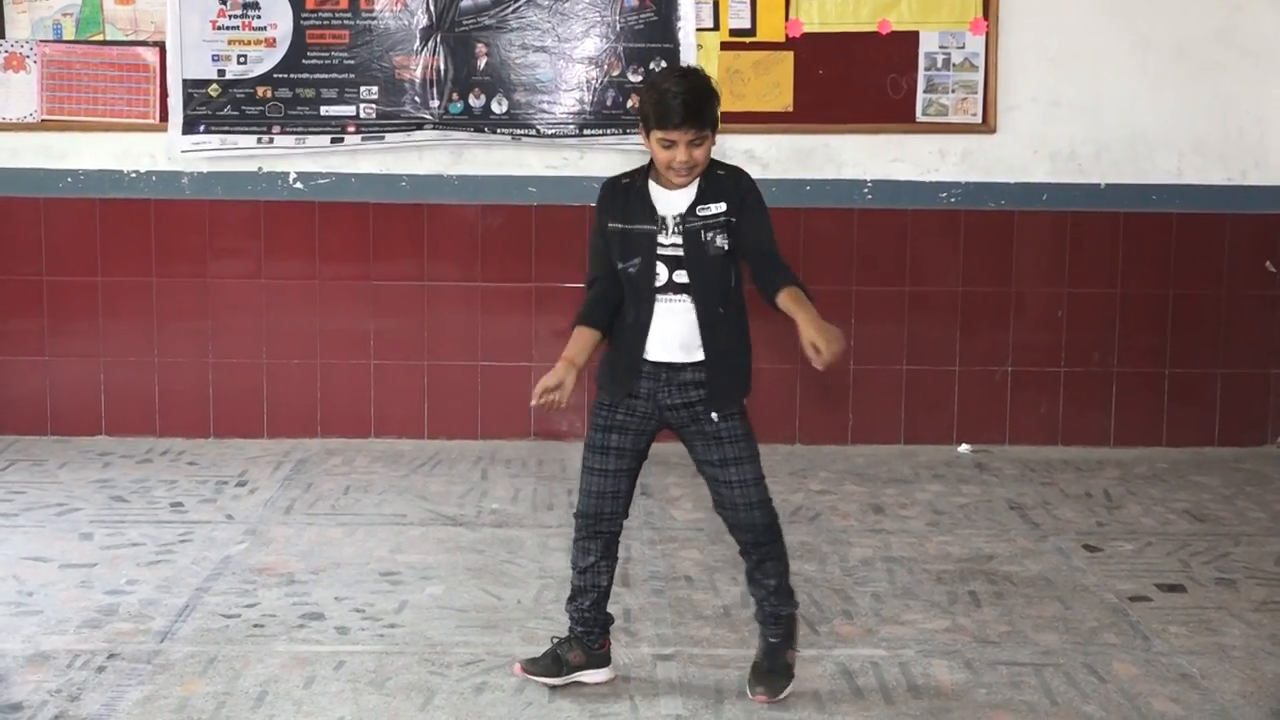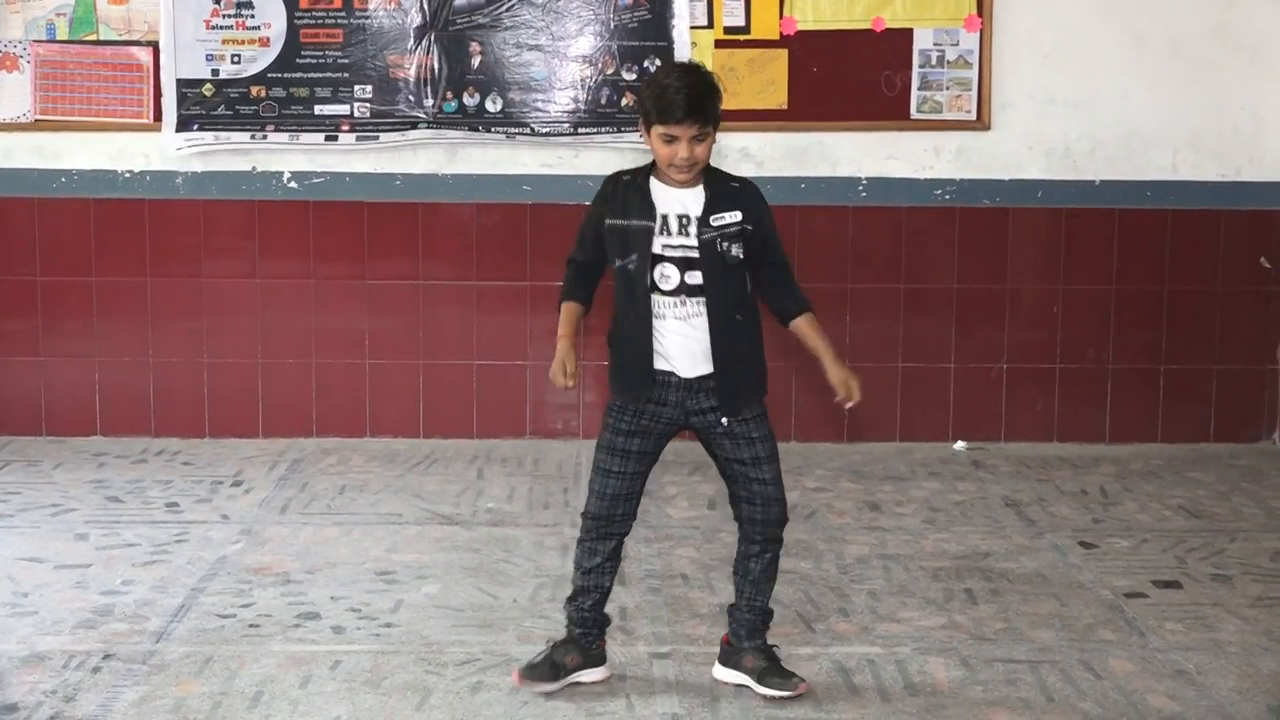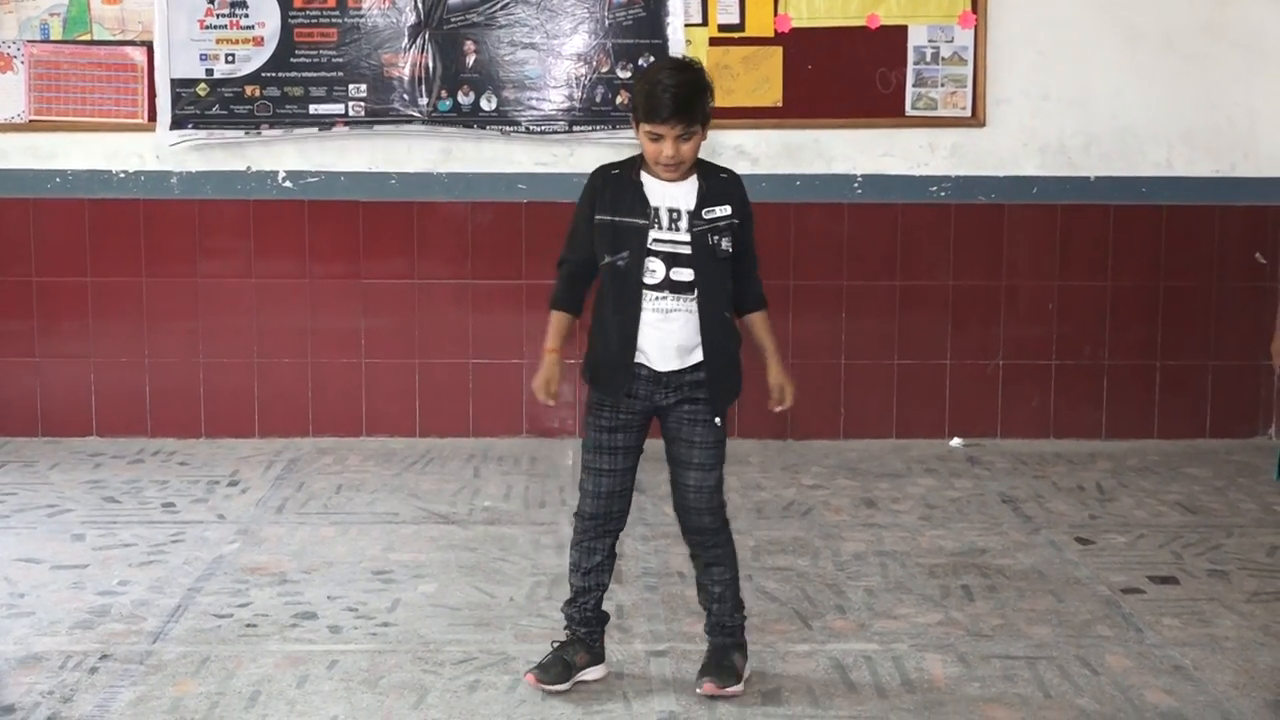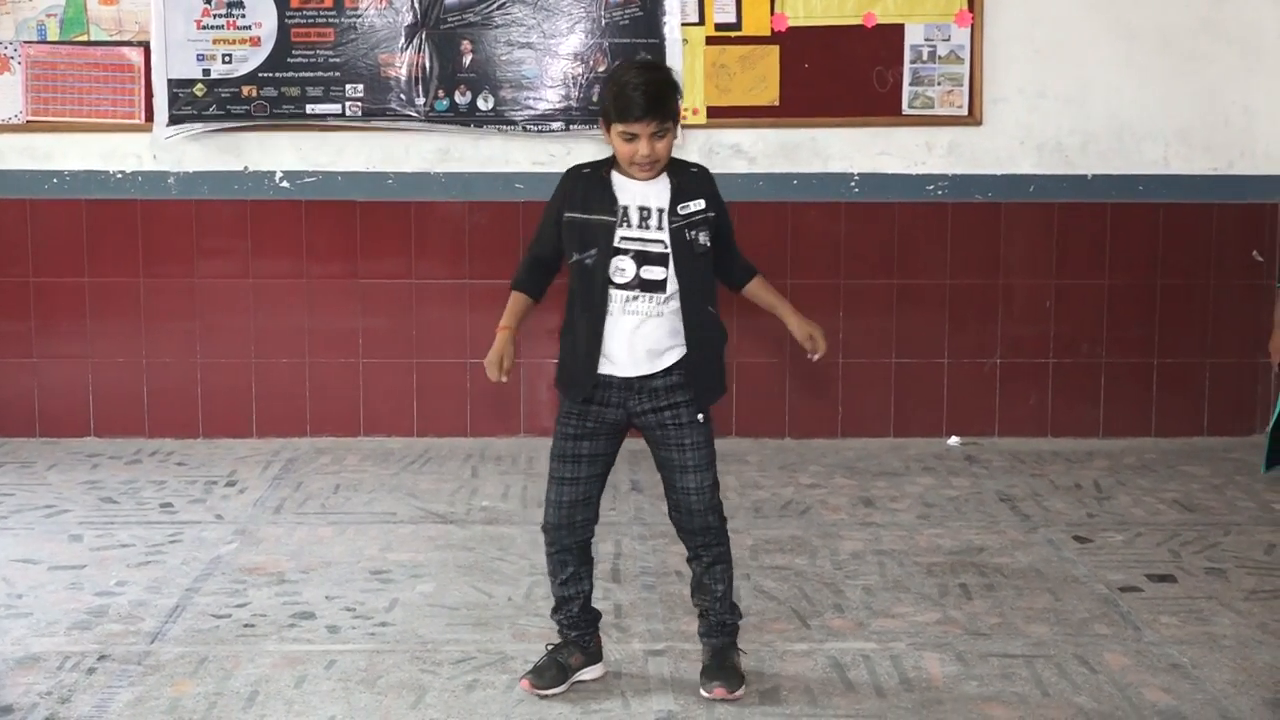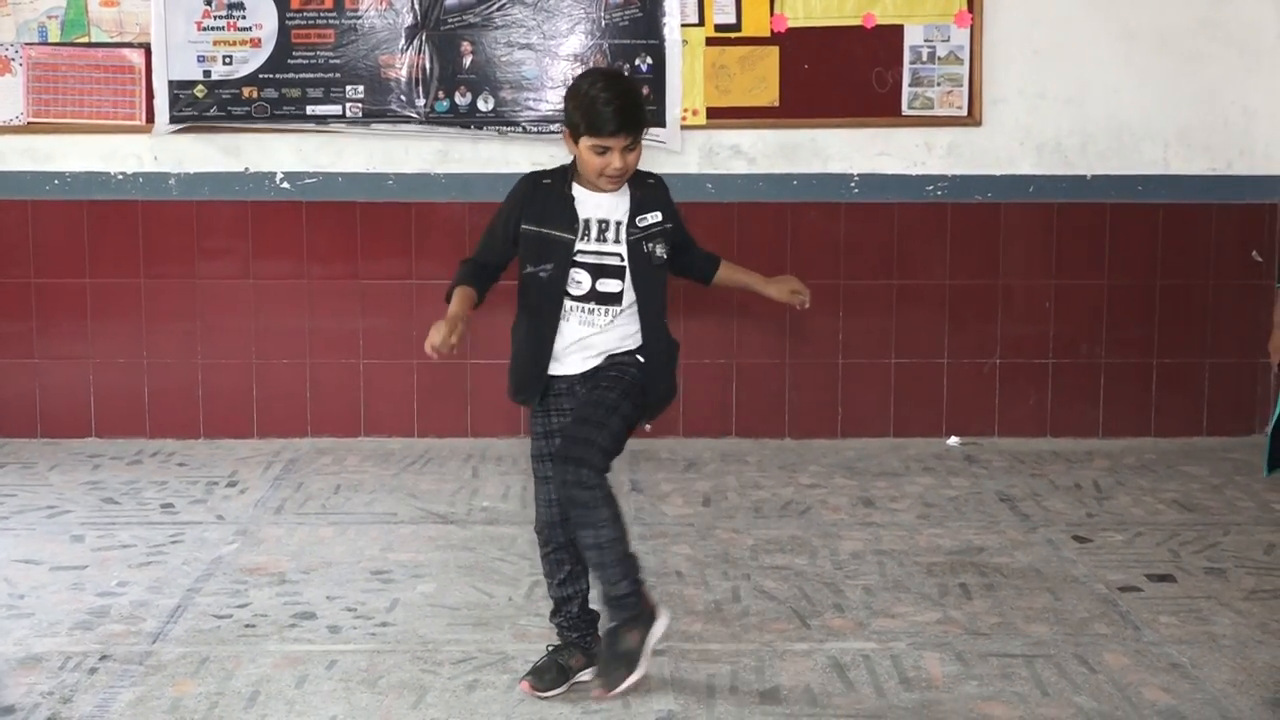
dt=0.3s
person 1, frame 1
left shoulder: (733, 189)
right shoulder: (618, 197)
left elbow: (768, 269)
right elbow: (601, 295)
left wrist: (808, 320)
right wrist: (568, 367)
left hip: (708, 384)
right hip: (629, 381)
left knee: (753, 516)
right knee: (596, 515)
left ankle: (777, 637)
right ankle: (586, 642)
person 1, frame 2
left shoulder: (741, 199)
right shoulder: (618, 195)
left elbow: (780, 287)
right elbow: (582, 271)
left wrist: (829, 360)
right wrist: (565, 340)
left hip: (727, 388)
right hip: (643, 385)
left knee: (764, 517)
right knee: (604, 516)
left ankle: (743, 650)
right ankle: (581, 644)
person 1, frame 3
left shoulder: (726, 192)
right shoulder: (606, 188)
left elbow: (745, 285)
right elbow: (572, 276)
left wrist: (773, 362)
right wrist: (552, 356)
left hip: (698, 380)
right hip: (619, 377)
left knee: (703, 515)
right knee: (598, 513)
left ankle: (725, 642)
right ankle: (584, 643)
person 1, frame 4
left shoulder: (696, 187)
right shoulder: (577, 187)
left elbow: (730, 266)
right elbow: (537, 266)
left wrist: (792, 320)
right wrist: (505, 338)
left hip: (671, 381)
right hip: (590, 385)
left knee: (701, 516)
right knee: (565, 522)
left ankle: (720, 646)
right ankle: (578, 644)
person 1, frame 5
left shoulder: (652, 196)
right shoulder: (533, 196)
left elbow: (689, 259)
right elbow: (481, 266)
left wrist: (764, 284)
right wrist: (451, 318)
left hip: (623, 368)
right hip: (552, 381)
left knee: (576, 472)
right knee: (554, 520)
left ankle: (632, 613)
right ankle: (576, 641)
